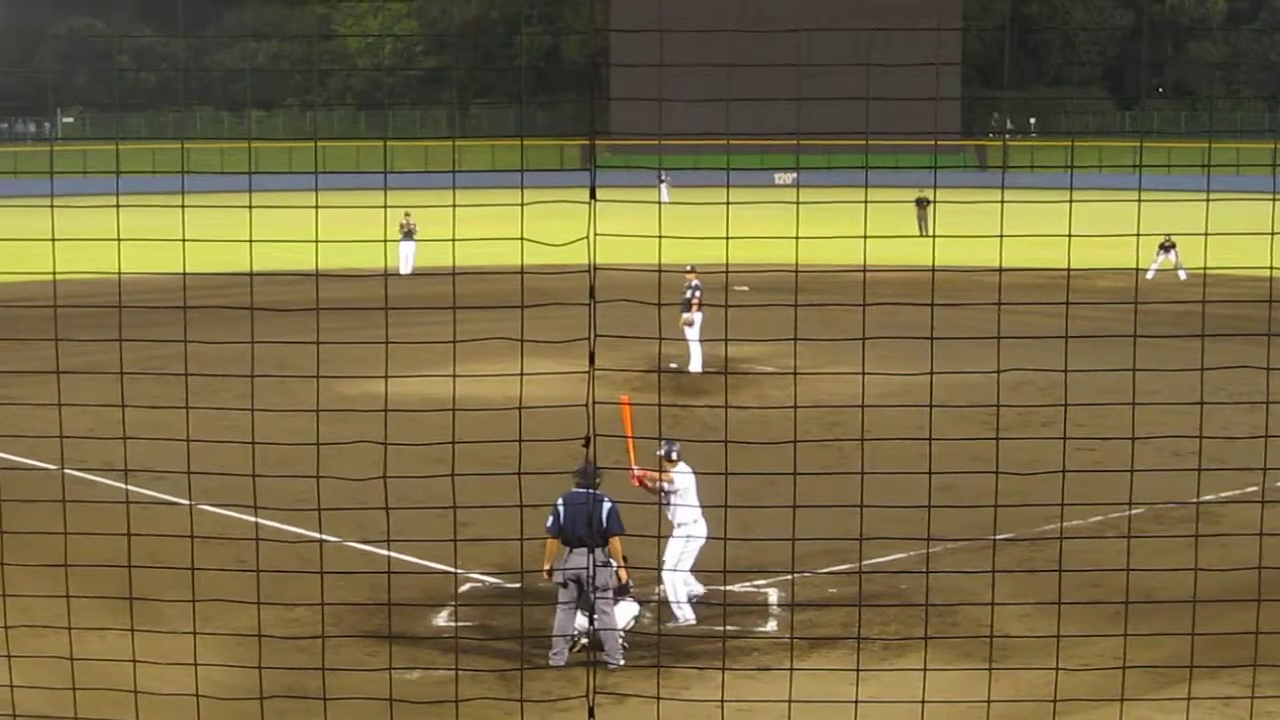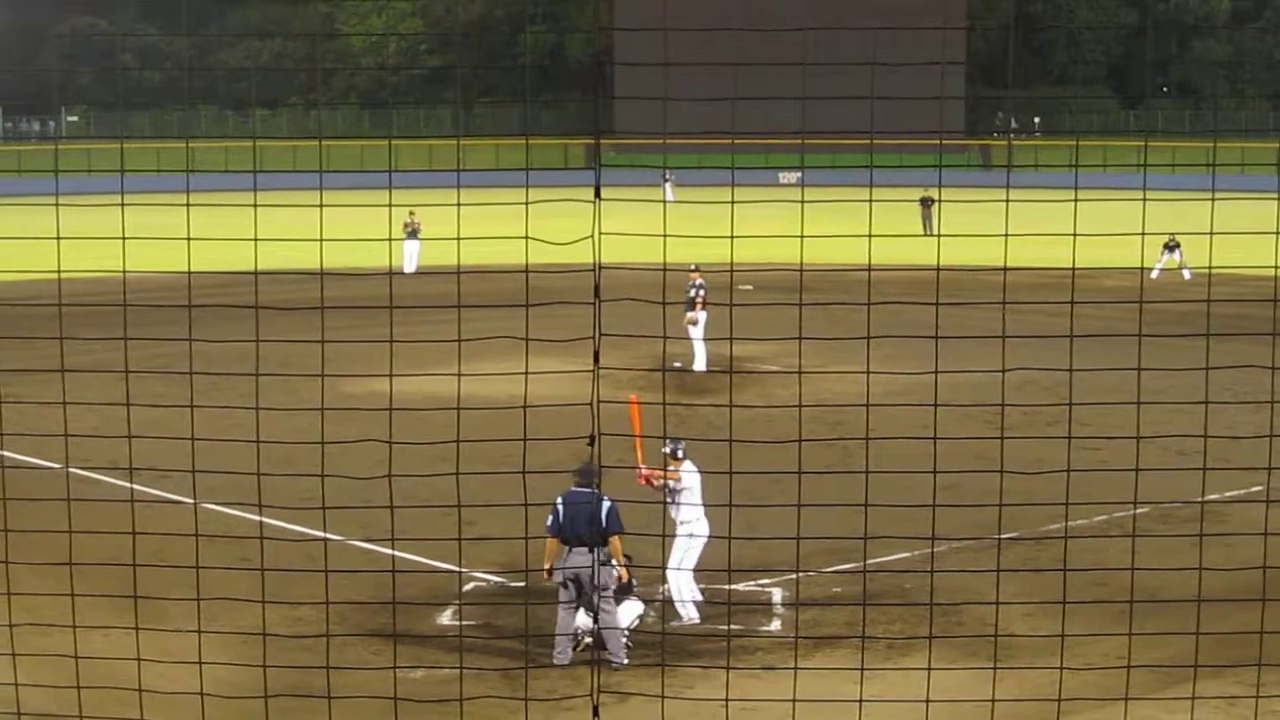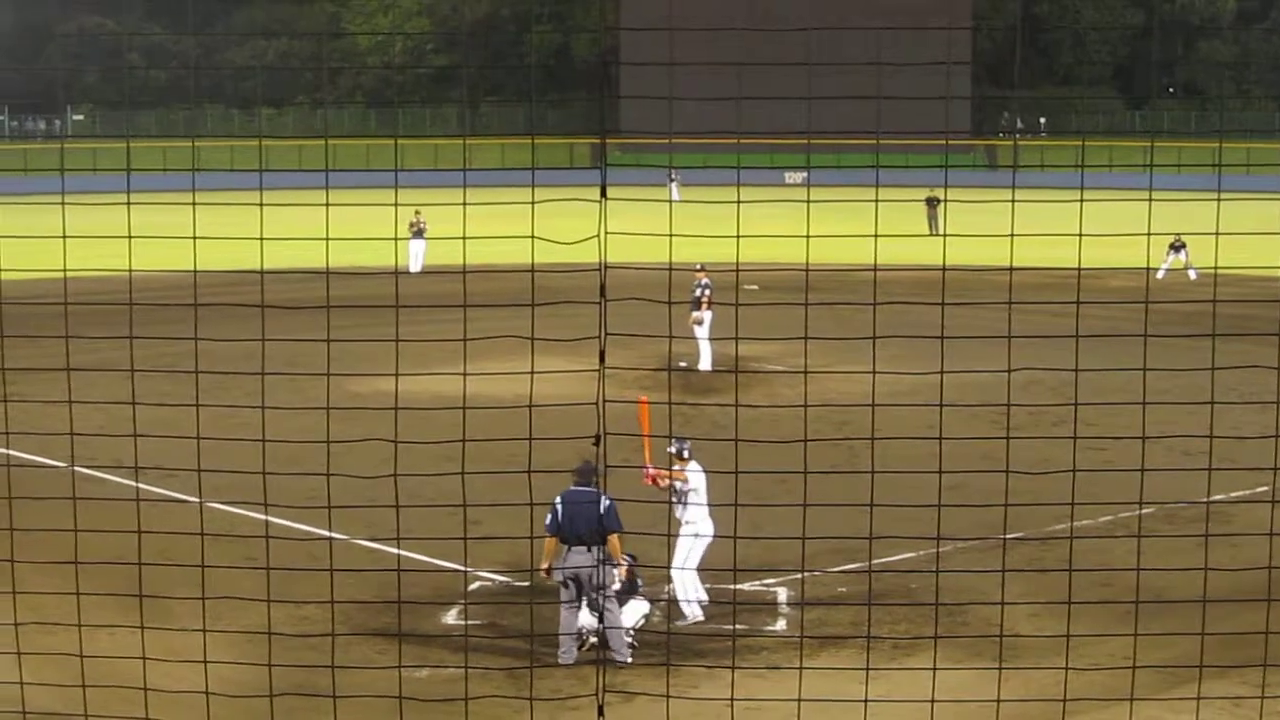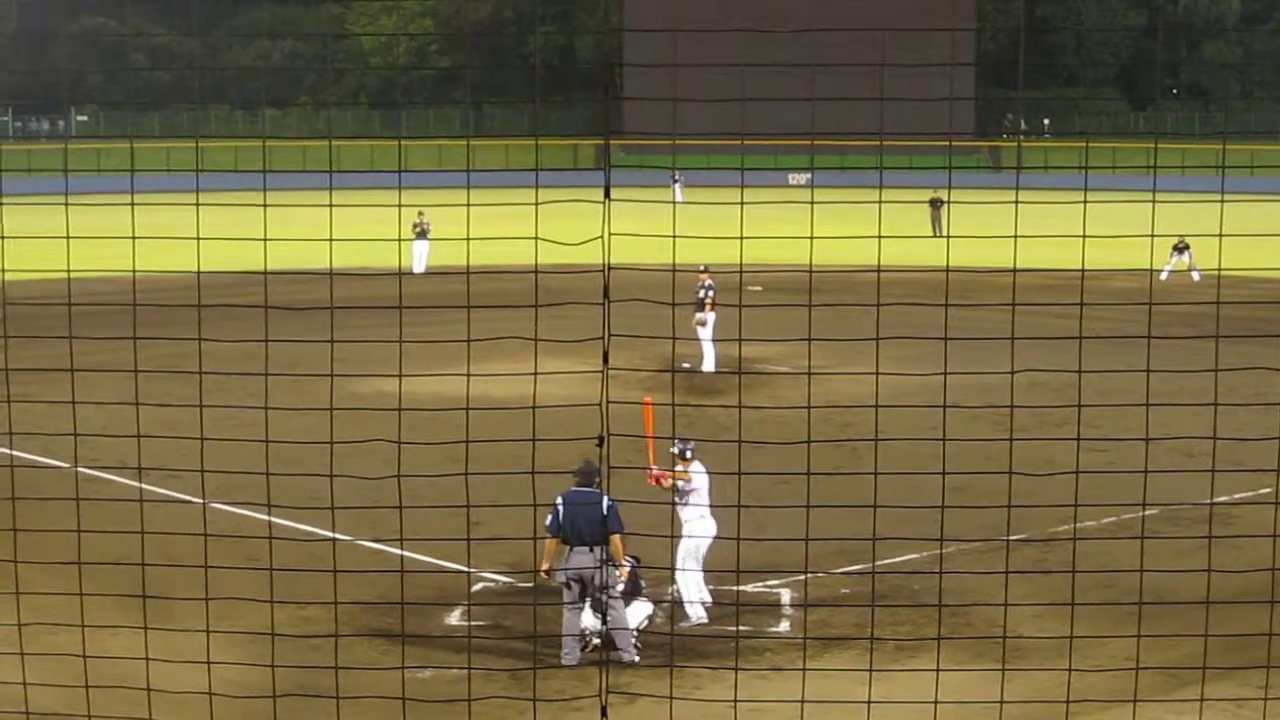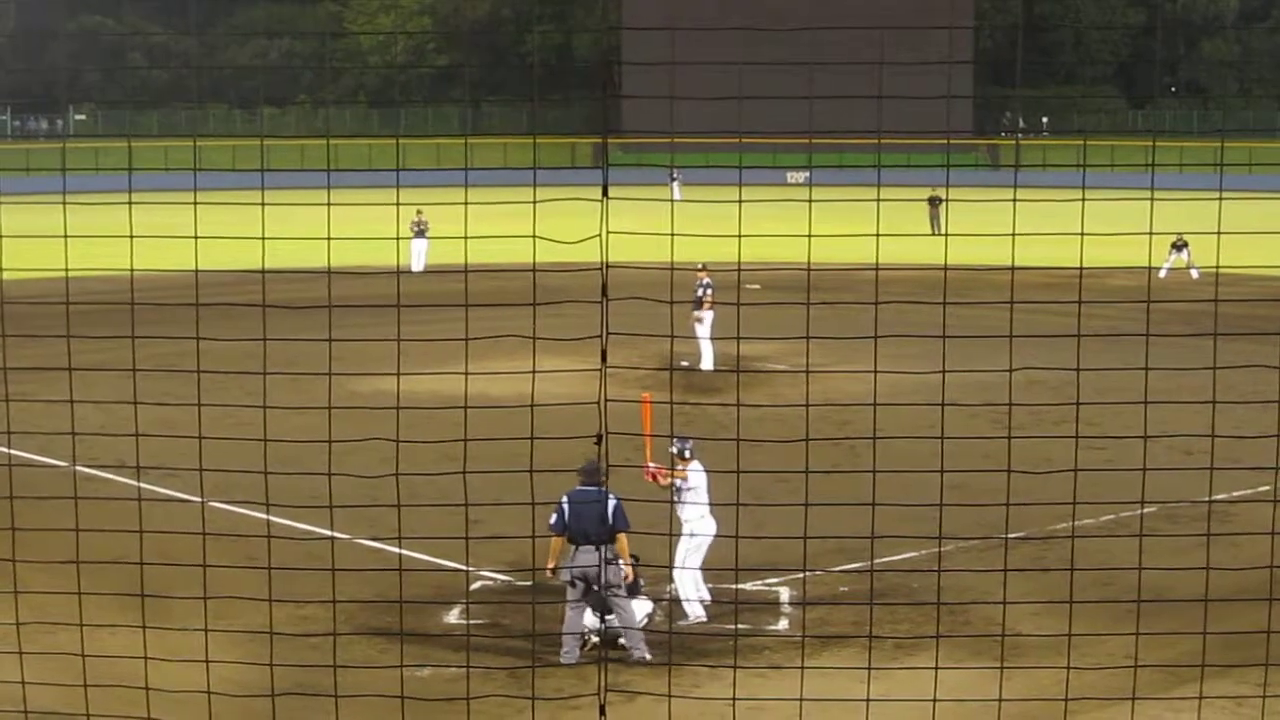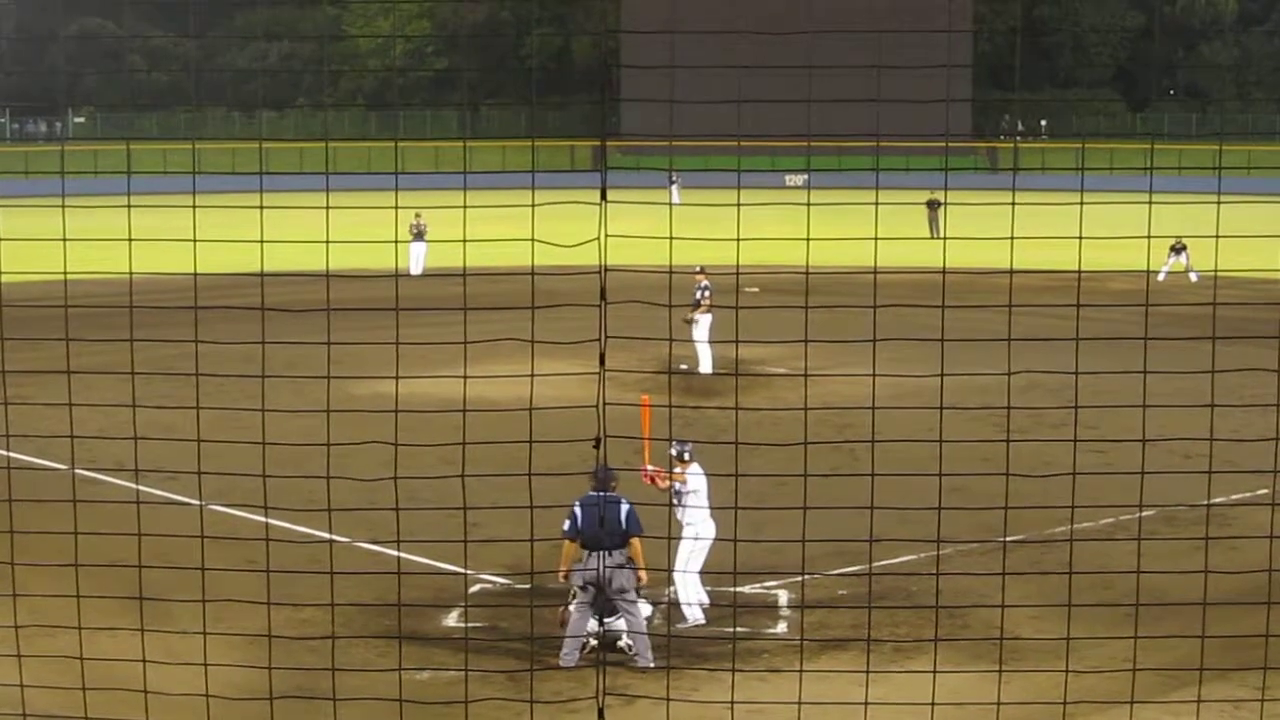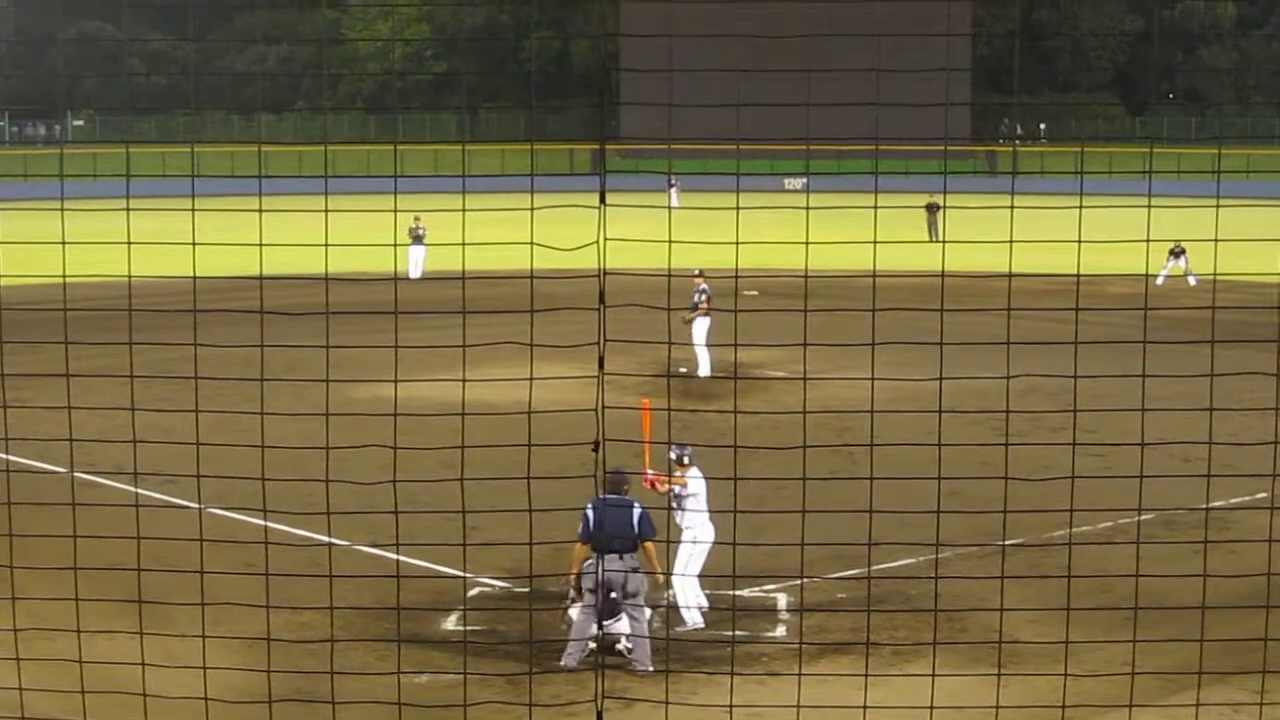
dt=0.2s
person 1, frame 1
left shoulder: (563, 501)
right shoulder: (605, 503)
left elbow: (553, 537)
right elbow: (614, 539)
left wrist: (548, 564)
right wrist: (620, 566)
left hip: (570, 560)
right hip: (597, 561)
left knee: (565, 609)
right knee: (605, 610)
left ankle: (558, 656)
right ankle: (614, 658)
person 1, frame 2
left shoulder: (562, 500)
right shoulder: (604, 502)
left elbow: (552, 537)
right elbow: (613, 538)
left wrist: (548, 563)
right wrist: (621, 565)
left hip: (570, 559)
right hip: (596, 560)
left knee: (566, 608)
right knee: (606, 609)
left ankle: (561, 656)
right ankle: (617, 656)
person 1, frame 3
left shoulder: (561, 500)
right shoulder: (603, 500)
left elbow: (551, 536)
right elbow: (612, 536)
left wrist: (546, 562)
right wrist: (620, 563)
left hip: (570, 558)
right hip: (595, 559)
left knee: (569, 607)
right knee: (609, 607)
left ankle: (566, 655)
right ankle: (621, 654)
person 1, frame 4
left shoulder: (562, 500)
right shoulder: (605, 501)
left elbow: (552, 536)
right elbow: (614, 537)
left wrist: (546, 562)
right wrist: (621, 564)
left hip: (572, 559)
right hip: (597, 559)
left knee: (571, 609)
right knee: (614, 606)
left ankle: (569, 656)
right ankle: (627, 652)
person 1, frame 5
left shoulder: (568, 499)
right shoulder: (611, 500)
left elbow: (557, 535)
right elbow: (620, 535)
left wrist: (552, 561)
right wrist: (627, 564)
left hip: (578, 558)
right hip: (604, 558)
left knee: (574, 607)
right knee: (621, 605)
left ankle: (569, 655)
right ankle: (638, 650)
person 1, frame 6
left shoulder: (580, 505)
right shoulder: (623, 505)
left elbow: (570, 540)
right elbow: (634, 540)
left wrist: (564, 567)
right wrist: (641, 568)
left hip: (589, 563)
right hip: (617, 563)
left knee: (580, 611)
right knee: (631, 611)
left ankle: (568, 657)
right ankle: (644, 658)
person 1, frame 7
left shoulder: (592, 508)
right shoulder: (635, 509)
left elbow: (582, 543)
right elbow: (647, 543)
left wrist: (575, 569)
right wrist: (657, 569)
left hip: (598, 566)
right hip: (627, 567)
left knee: (587, 613)
right knee: (637, 616)
left ankle: (570, 658)
right ankle: (643, 663)
person 2, frame 1
left shoulder: (683, 472)
right shoulder: (669, 472)
left elbow: (665, 478)
right elbow: (657, 489)
left wrist: (643, 473)
right wrist: (642, 481)
left hip: (691, 529)
right hip: (683, 528)
left knee: (670, 572)
right knee: (671, 562)
left ankle: (685, 616)
right ankle: (693, 590)
person 2, frame 2
left shoulder: (690, 471)
right shoulder: (673, 470)
left elbow: (674, 477)
right elbow: (661, 485)
left wrist: (651, 471)
right wrist: (648, 478)
left hip: (693, 527)
right hip: (685, 526)
left knee: (675, 571)
right knee: (679, 566)
left ankle: (689, 615)
right ankle: (693, 596)
person 2, frame 3
left shoulder: (695, 471)
right shoulder: (678, 469)
left elbow: (681, 477)
right elbow: (666, 485)
left wrist: (658, 472)
right wrist: (654, 478)
left hip: (697, 527)
right hip: (689, 526)
left knee: (679, 570)
right knee: (686, 567)
left ankle: (693, 612)
right ankle: (699, 597)
person 2, frame 4
left shoulder: (698, 471)
right shoulder: (681, 469)
left elbow: (686, 477)
right elbow: (668, 484)
left wrist: (661, 472)
right wrist: (657, 478)
left hip: (697, 526)
right hip: (698, 525)
left knee: (683, 571)
right knee: (693, 567)
left ankle: (697, 614)
right ankle: (703, 598)
person 2, frame 5
left shoulder: (696, 471)
right shoulder: (681, 469)
left elbow: (681, 476)
right elbow: (666, 483)
left wrist: (658, 469)
right wrist: (654, 475)
left hip: (696, 526)
right hip: (701, 524)
left knee: (681, 570)
right knee: (691, 566)
left ankle: (696, 613)
right ankle: (702, 596)
person 2, frame 6
left shoulder: (695, 473)
right shoulder: (680, 471)
left elbow: (679, 479)
right elbow: (665, 485)
left wrist: (657, 472)
right wrist: (653, 477)
left hip: (698, 529)
right hip: (694, 528)
left knee: (682, 572)
right knee: (689, 569)
left ankle: (695, 616)
right ankle: (700, 599)
person 2, frame 7
left shoulder: (695, 477)
right shoulder: (680, 475)
left elbow: (680, 482)
right elbow: (664, 489)
left wrist: (656, 476)
right wrist: (652, 482)
left hip: (698, 532)
right hip: (693, 532)
left knee: (680, 576)
right knee: (687, 572)
left ankle: (694, 620)
right ankle: (699, 603)
